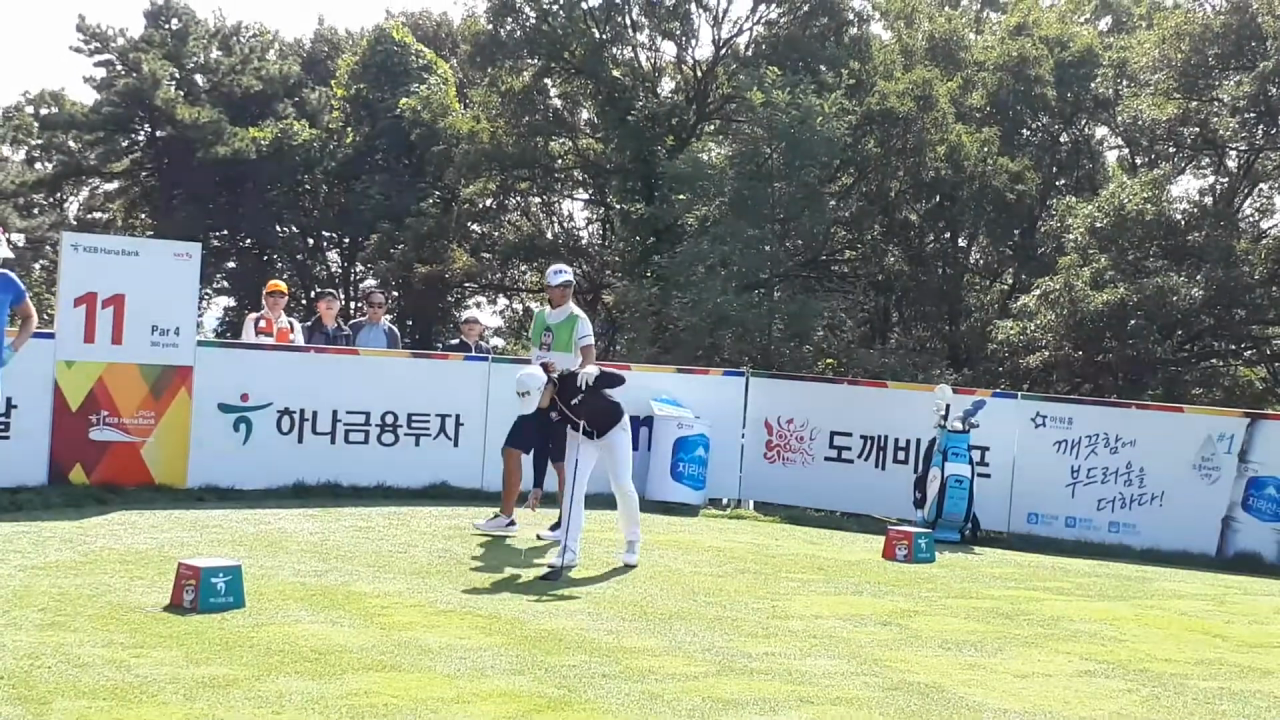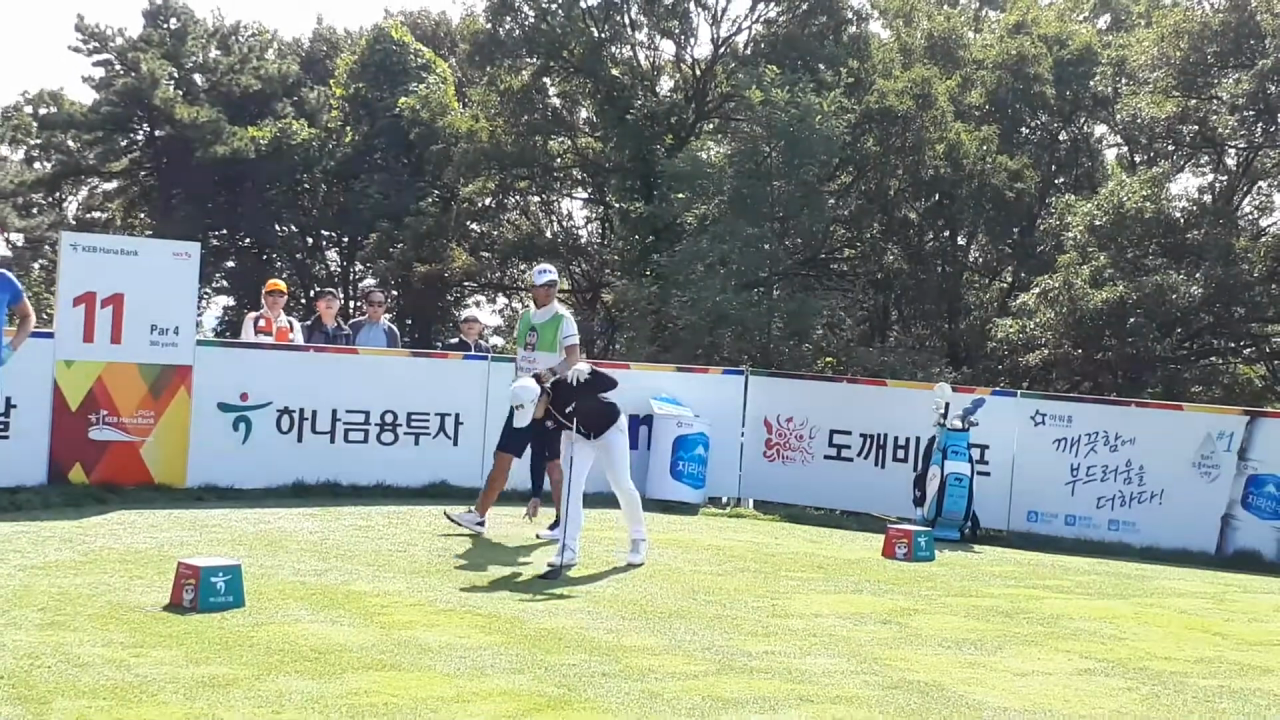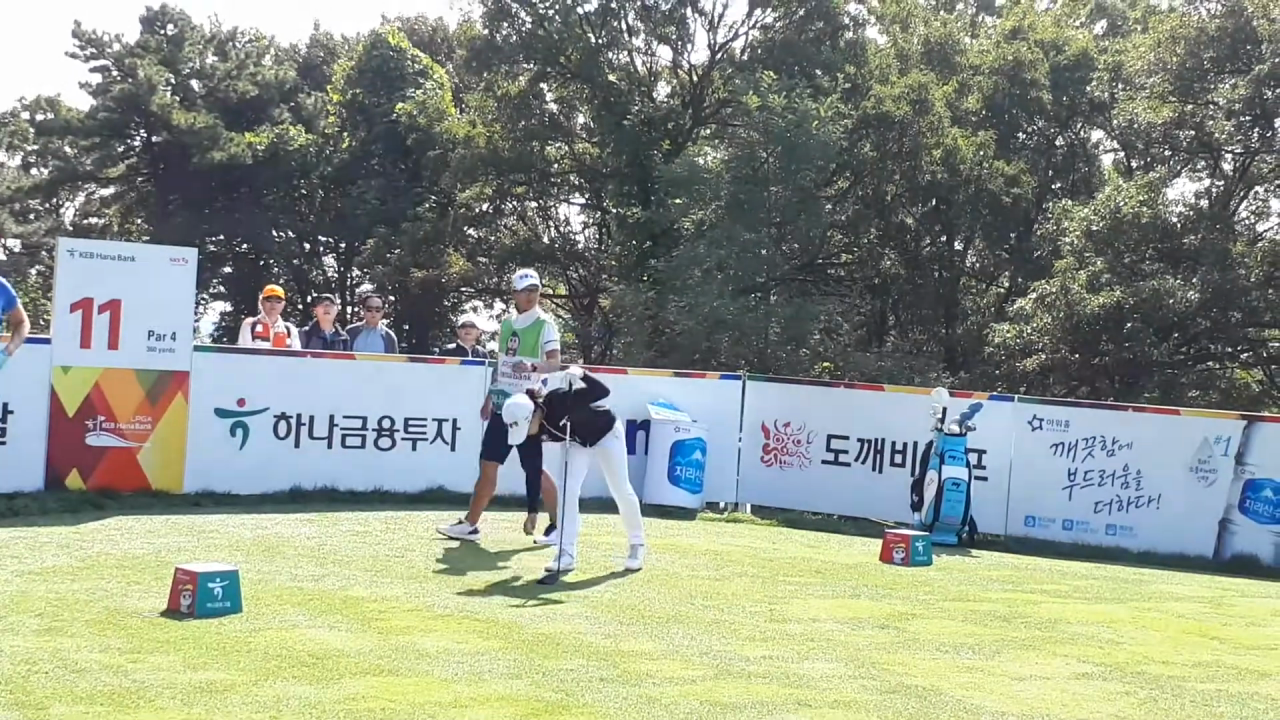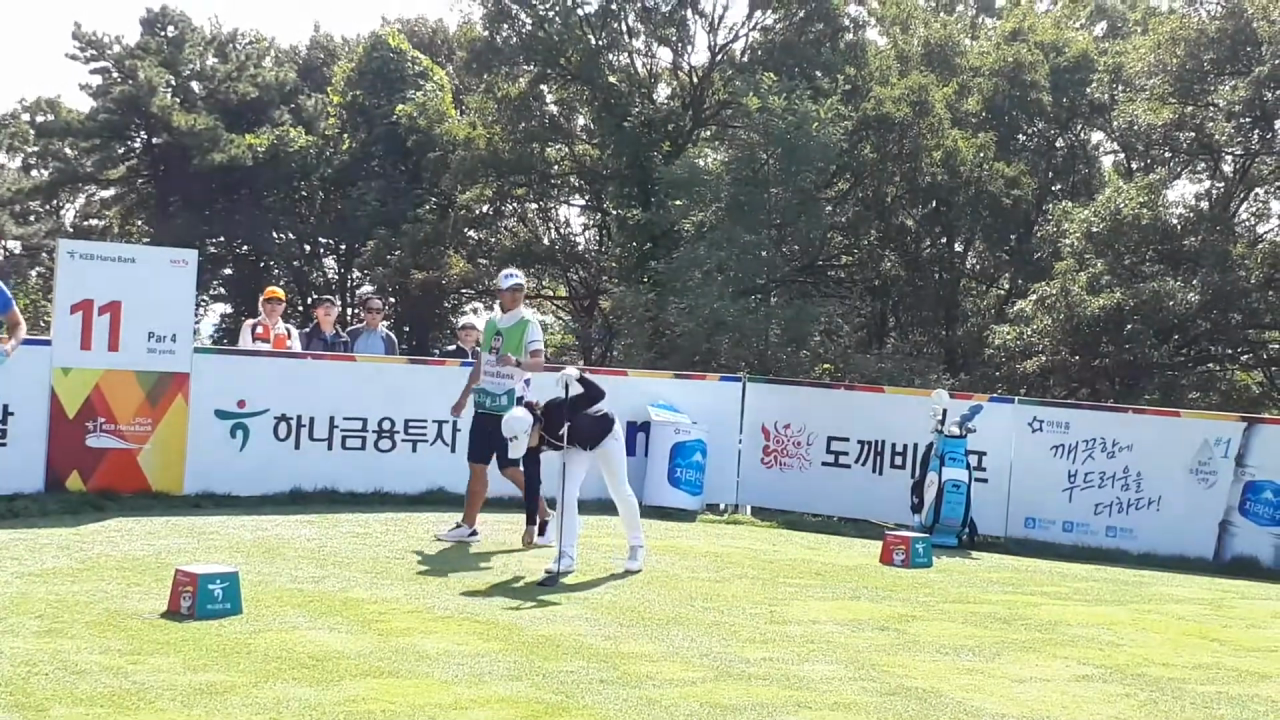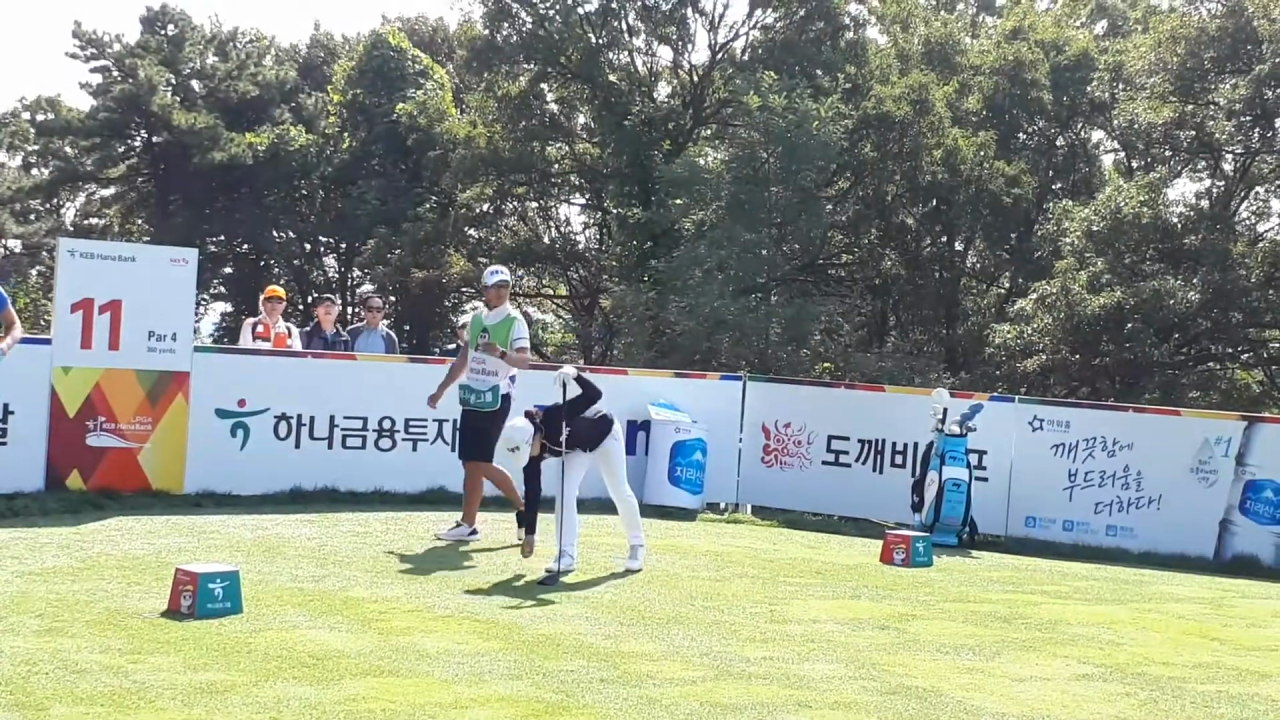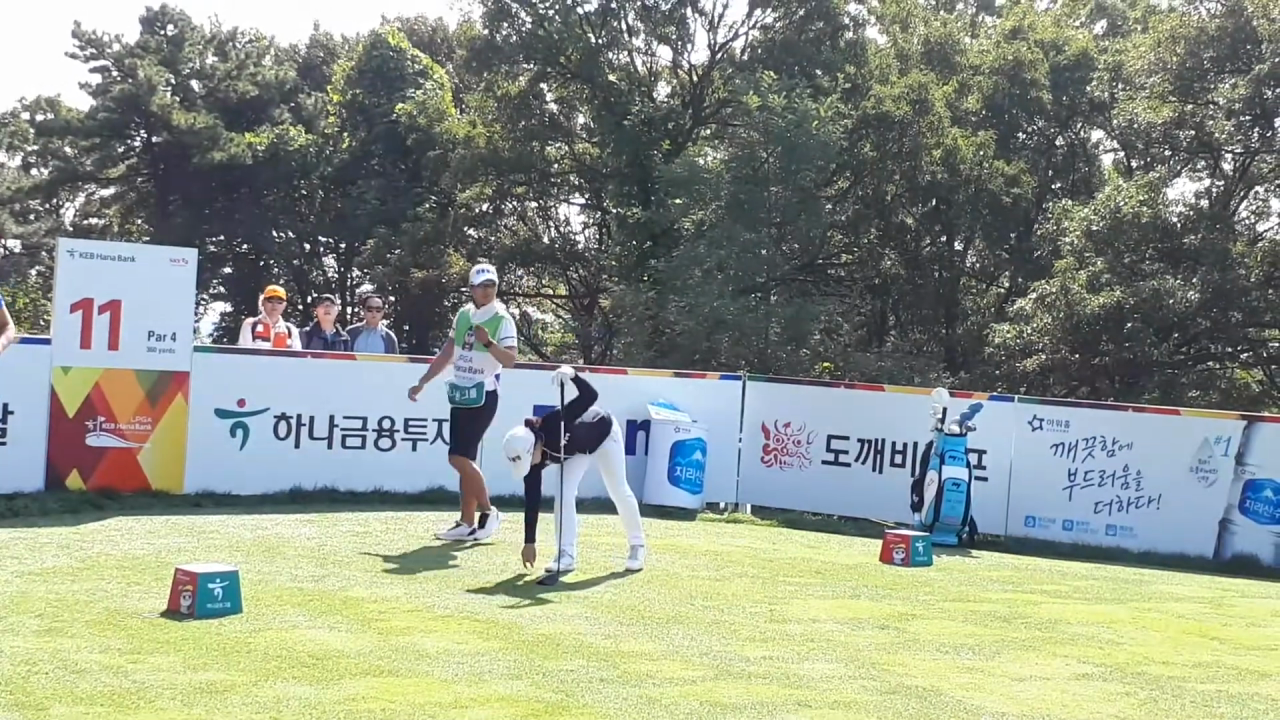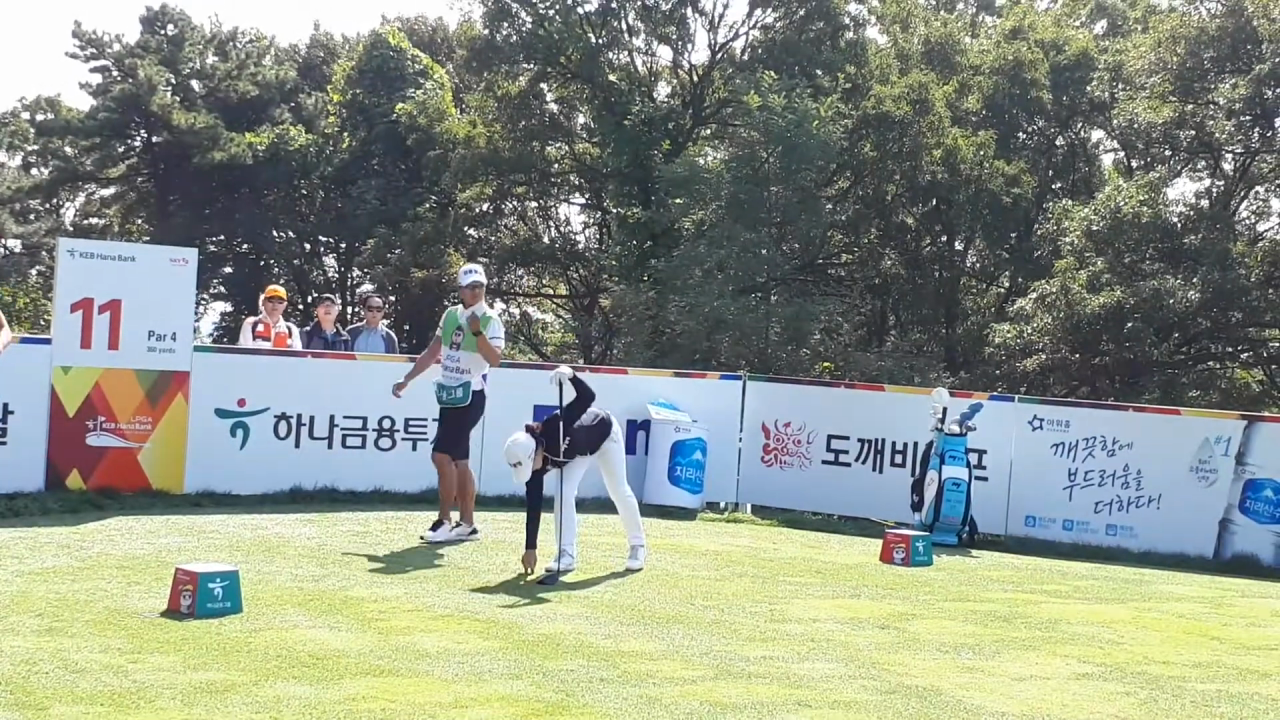
dt=0.1s
person 1, frame 1
left shoulder: (578, 320)
right shoulder: (540, 317)
left elbow: (589, 358)
left wrist: (576, 378)
left knee: (560, 461)
right knee: (511, 452)
left ankle: (565, 522)
right ankle: (505, 516)
person 1, frame 2
left shoulder: (562, 319)
right shoulder: (525, 316)
left elbow: (573, 357)
left wrist: (553, 373)
left knee: (549, 461)
right knee: (502, 457)
left ankle: (562, 521)
right ankle: (478, 514)
person 1, frame 3
left shoulder: (544, 324)
right shoulder: (507, 323)
left elbow: (554, 363)
left wrist: (531, 368)
right wrist: (489, 398)
right hip: (504, 403)
left knee: (534, 468)
right knee: (487, 465)
left ankle: (557, 525)
right ankle: (469, 524)
person 1, frame 4
left shoulder: (528, 324)
right shoulder: (491, 322)
left elbow: (538, 363)
left wrist: (515, 362)
right wrist: (464, 396)
left hip: (512, 403)
right hip: (486, 402)
left knee: (509, 469)
right knee: (477, 465)
left ankle: (545, 519)
right ankle: (468, 525)
person 1, frame 5
left shoulder: (514, 321)
right shoulder: (476, 318)
left elbow: (524, 360)
right elbow: (463, 358)
left wrist: (502, 354)
right wrist: (441, 389)
left hip: (497, 400)
right hip: (472, 399)
left knee: (483, 464)
right knee: (470, 464)
left ankle: (523, 509)
right ankle: (467, 524)
person 1, frame 6
left shoulder: (501, 319)
right shoulder: (463, 315)
left elbow: (510, 360)
right elbow: (446, 354)
left wrist: (488, 342)
right wrist: (421, 382)
left hip: (483, 397)
right hip: (460, 396)
left knee: (459, 458)
right knee: (464, 459)
left ankle: (488, 511)
right ankle: (467, 523)
person 1, frame 7
left shoulder: (489, 319)
right shoulder: (451, 315)
left elbow: (495, 359)
right elbow: (432, 352)
left wrist: (478, 335)
right wrist: (406, 380)
left hip: (470, 397)
right hip: (449, 396)
left knee: (441, 455)
right knee: (458, 461)
left ankle: (445, 520)
right ankle: (465, 525)
person 2, frame 1
left shoulder: (574, 380)
right shoulder: (542, 409)
left elbow: (619, 379)
left wrist: (595, 371)
left hip: (614, 429)
right hip: (582, 435)
left knee: (623, 487)
right knee: (573, 487)
left ankle: (632, 540)
right ankle: (569, 550)
person 2, frame 2
left shoulder: (564, 388)
right shoulder: (535, 417)
left elbow: (610, 384)
left wrist: (588, 369)
left hip: (610, 426)
right hip: (580, 435)
left knee: (622, 485)
right knee: (572, 485)
left ankle: (639, 540)
right ankle: (569, 548)
person 2, frame 3
left shoulder: (559, 401)
right shoulder: (533, 431)
left elbow: (602, 392)
left wrist: (581, 374)
left hip: (606, 433)
right hip: (577, 443)
left knee: (621, 490)
right knee: (567, 491)
left ankle: (637, 544)
right ankle: (566, 554)
person 2, frame 4
left shoulder: (556, 411)
right shoulder: (530, 443)
left elbow: (597, 395)
right elbow: (531, 482)
left wrist: (577, 375)
right wrist: (529, 524)
left hip: (605, 434)
right hip: (576, 446)
left knee: (620, 492)
right knee: (566, 493)
left ankle: (637, 546)
right ankle: (566, 556)
person 2, frame 5
left shoulder: (557, 416)
right shoulder: (536, 448)
left elbow: (595, 396)
left wrist: (575, 374)
left hip: (606, 435)
right hip: (577, 447)
left knee: (620, 491)
right knee: (566, 492)
left ankle: (637, 545)
right ankle: (567, 554)
person 2, frame 6
left shoulder: (555, 424)
right shoulder: (533, 458)
left elbow: (590, 397)
right elbow: (532, 501)
left wrist: (572, 375)
right wrist: (529, 542)
left hip: (605, 433)
right hip: (576, 448)
left knee: (619, 491)
right knee: (564, 493)
left ankle: (637, 545)
right ankle: (566, 554)
person 2, frame 7
left shoulder: (555, 428)
right shoulder: (537, 464)
left elbow: (587, 398)
right elbow: (533, 506)
left wrist: (571, 375)
right wrist: (530, 548)
left hip: (605, 434)
right hip: (577, 449)
left knee: (620, 492)
right knee: (564, 493)
left ankle: (637, 545)
right ankle: (566, 554)
